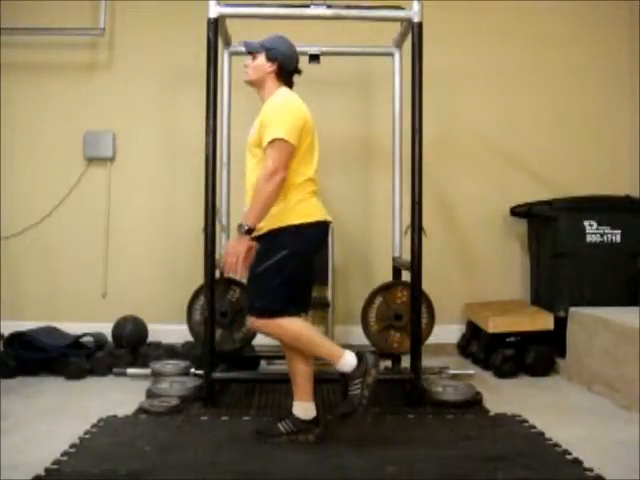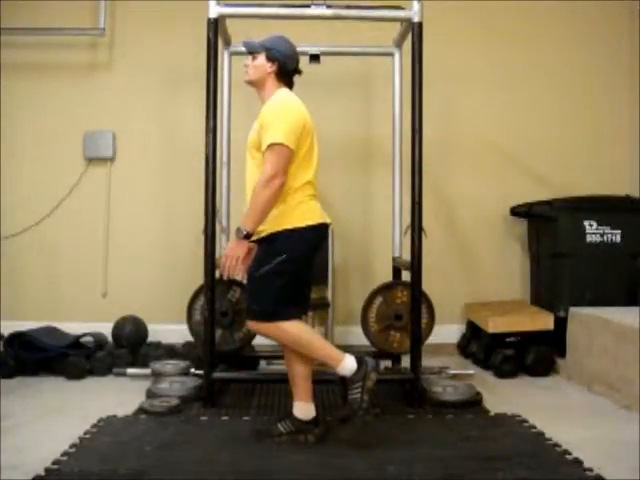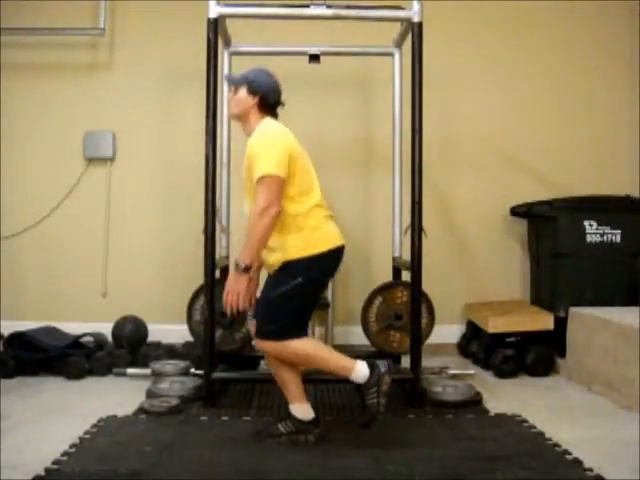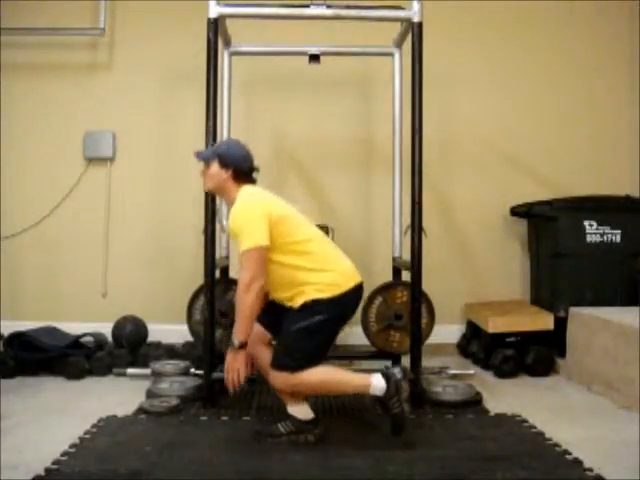
dt=0.4s
person 1, frame 1
left shoulder: (282, 105)
right shoulder: (276, 107)
left elbow: (274, 174)
left wrist: (243, 231)
right wrist: (256, 237)
left hip: (293, 226)
right hip: (292, 226)
left knee: (264, 316)
right knee: (287, 321)
left ankle: (352, 363)
right ankle: (304, 417)
person 1, frame 2
left shoulder: (281, 107)
right shoulder: (278, 108)
left elbow: (273, 179)
left wrist: (242, 234)
right wrist: (254, 239)
left hip: (291, 229)
right hip: (292, 228)
left knee: (263, 319)
right knee: (285, 322)
left ankle: (352, 367)
right ankle: (304, 417)
person 1, frame 3
left shoulder: (266, 138)
right shoulder: (267, 137)
left elbow: (267, 210)
right elbow: (267, 210)
left wrist: (240, 269)
right wrist: (254, 269)
left hip: (308, 252)
right hip: (304, 250)
left knee: (271, 339)
right knee: (272, 335)
left ankle: (364, 374)
right ankle: (303, 417)
person 1, frame 4
left shoulder: (246, 209)
right shoulder: (252, 201)
left elbow: (252, 283)
right elbow: (259, 280)
left wrist: (237, 347)
right wrist: (244, 340)
left hip: (329, 290)
right hip: (319, 285)
left knee: (284, 375)
right knee: (255, 337)
left ankle: (382, 384)
right ankle: (302, 418)
